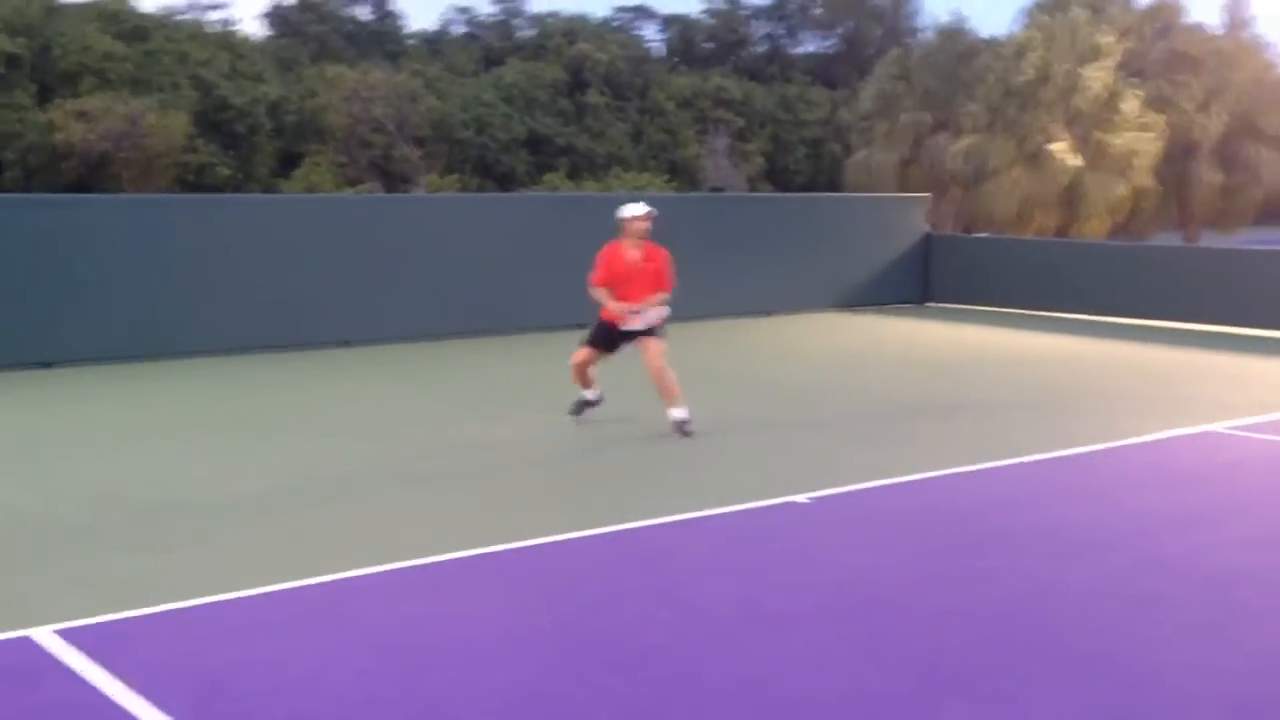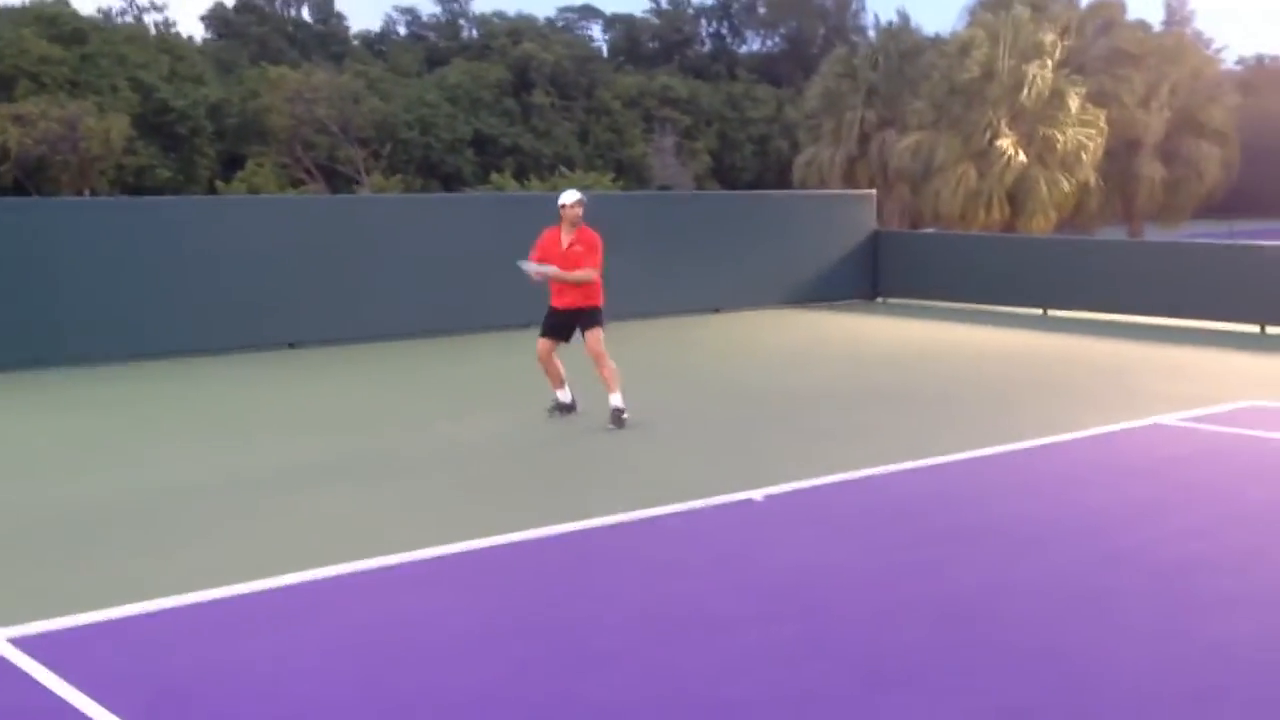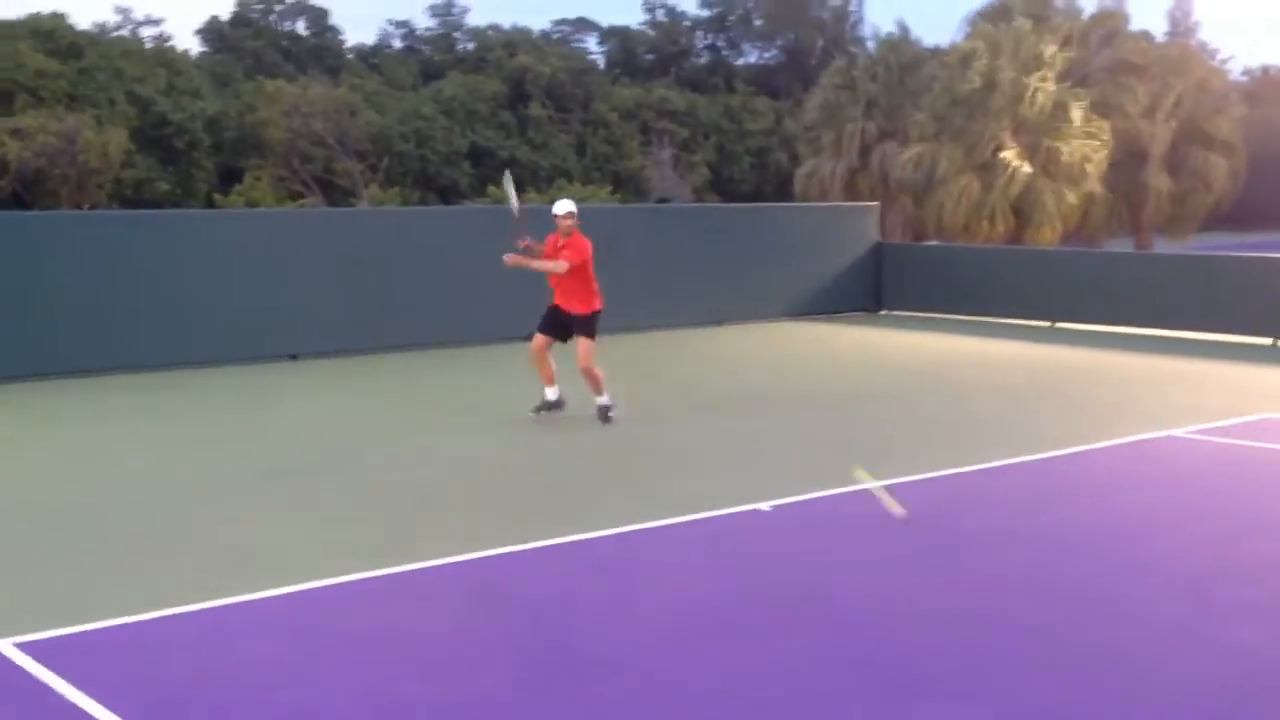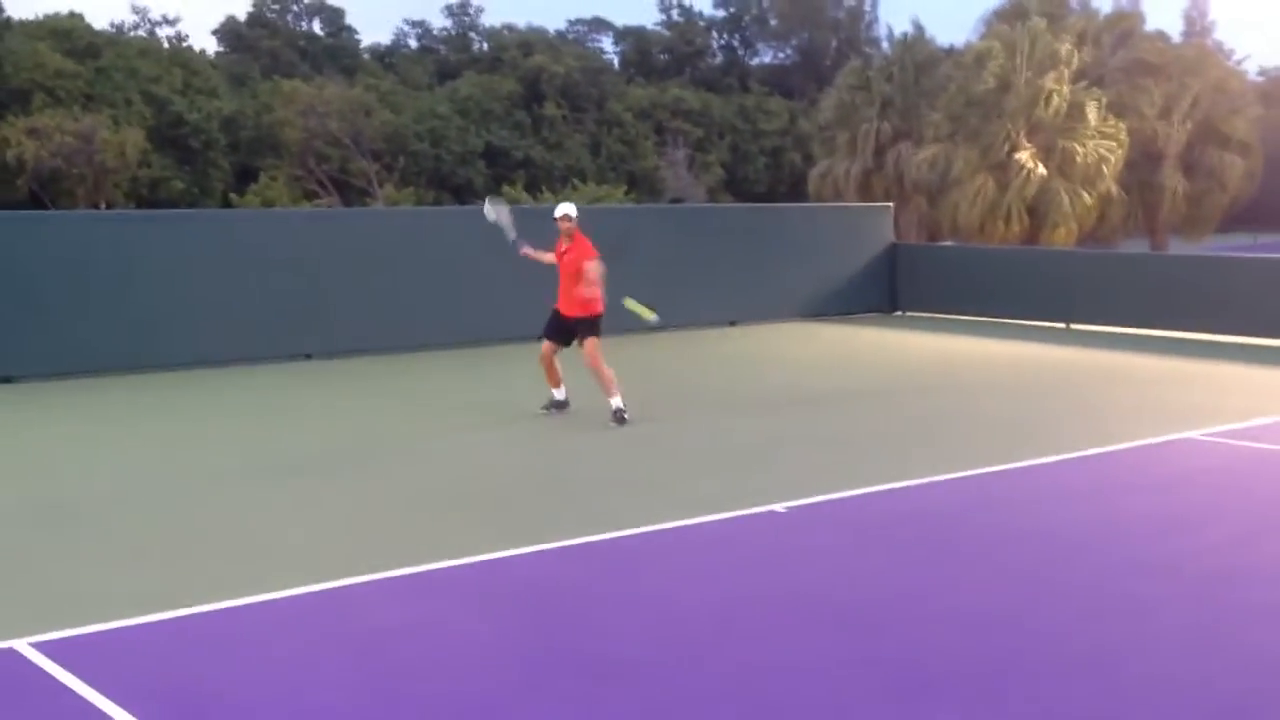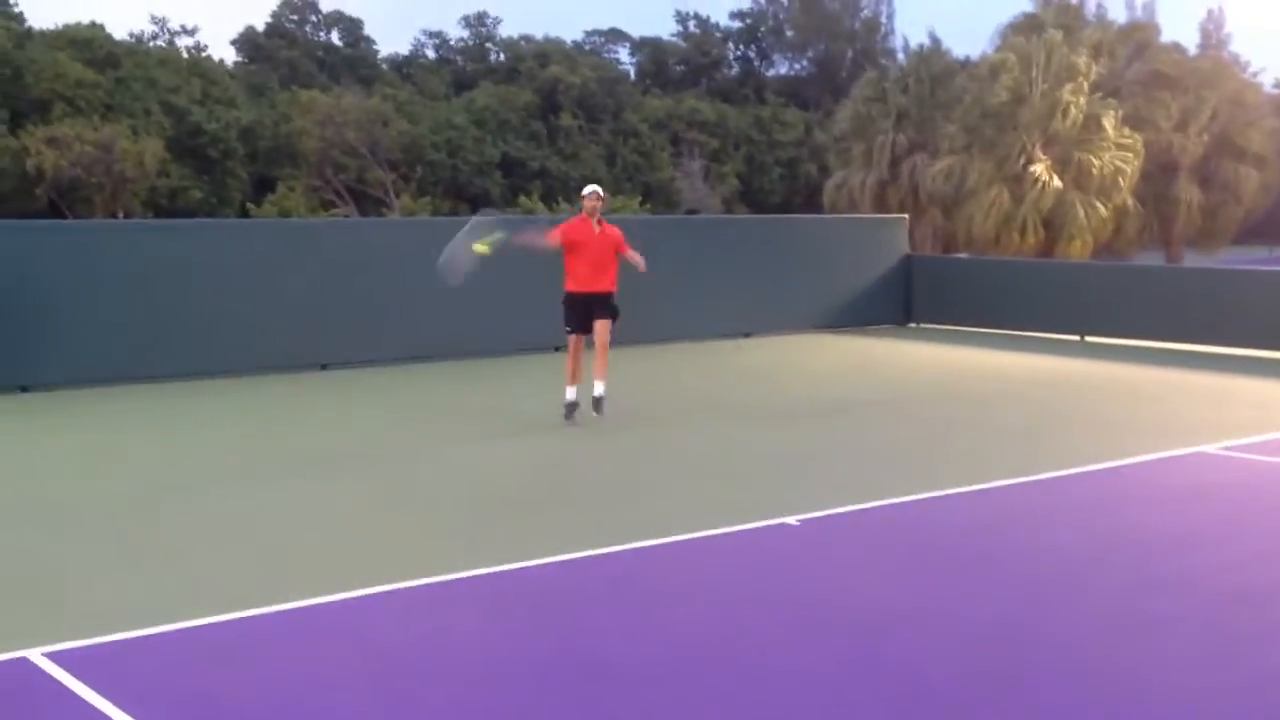
dt=0.2s
person 1, frame 1
left shoulder: (659, 256)
right shoulder: (608, 253)
left elbow: (664, 293)
right elbow: (596, 288)
left wrist: (640, 307)
right wrist: (614, 306)
left hip: (644, 318)
right hip: (612, 318)
left knee: (657, 365)
right knee: (578, 362)
left ankle: (679, 416)
right ankle: (591, 395)
person 1, frame 2
left shoulder: (591, 238)
right shoulder: (547, 237)
left elbow: (590, 275)
right elbow: (534, 264)
left wrist: (558, 274)
right wrist: (543, 273)
left hip: (587, 305)
right hip: (559, 305)
left knee: (598, 352)
right knee: (543, 352)
left ankle: (617, 406)
right ankle: (565, 399)
person 1, frame 3
left shoulder: (581, 244)
right shoulder: (553, 240)
left elbow: (561, 267)
right elbow: (546, 258)
left wrist: (526, 261)
right wrist: (531, 247)
left hip: (585, 310)
right hip: (561, 305)
left knee: (585, 364)
right knee: (537, 348)
left ankle: (603, 402)
right ankle: (552, 398)
person 1, frame 4
left shoulder: (584, 246)
right shoulder: (561, 243)
left elbow: (595, 268)
left wrist: (592, 286)
right wrist: (533, 254)
left hip: (587, 312)
right hip: (563, 310)
left knee: (594, 360)
right knee: (546, 354)
left ankle: (618, 406)
right ankle: (559, 397)
person 1, frame 5
left shoulder: (613, 232)
right shoulder: (571, 227)
left elbow: (625, 251)
right elbow: (552, 240)
left wrist: (636, 259)
right wrist: (550, 240)
left hip: (604, 294)
right hip: (576, 295)
left knee: (602, 343)
right knee: (575, 347)
left ankle: (598, 394)
right ankle: (571, 398)
